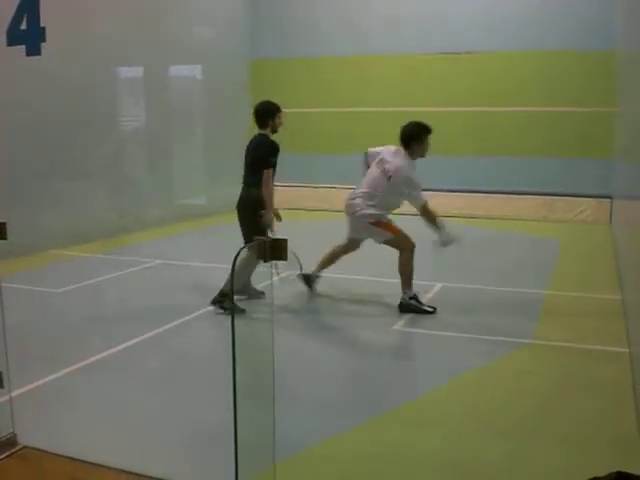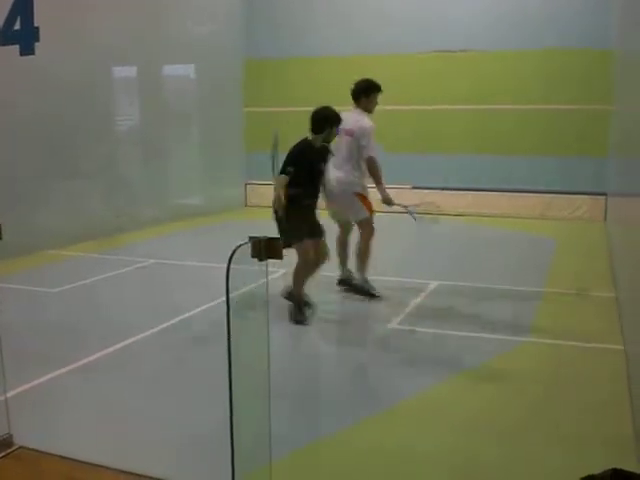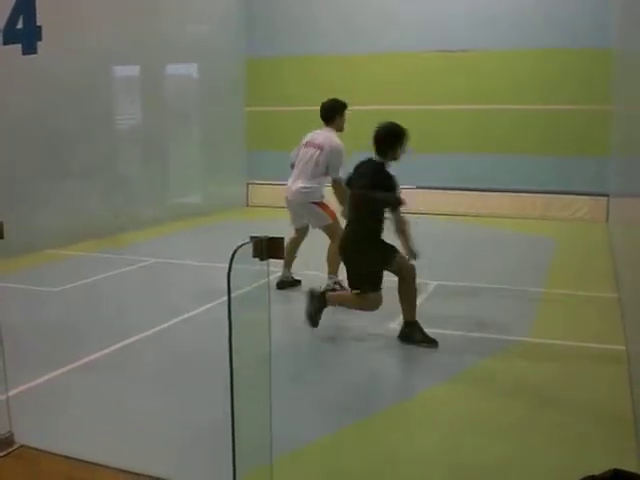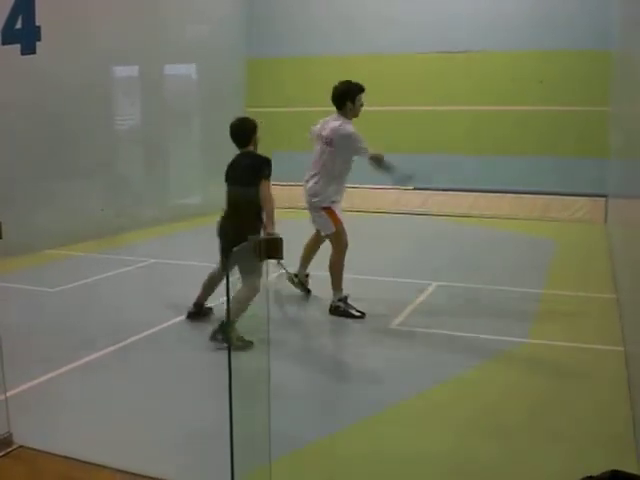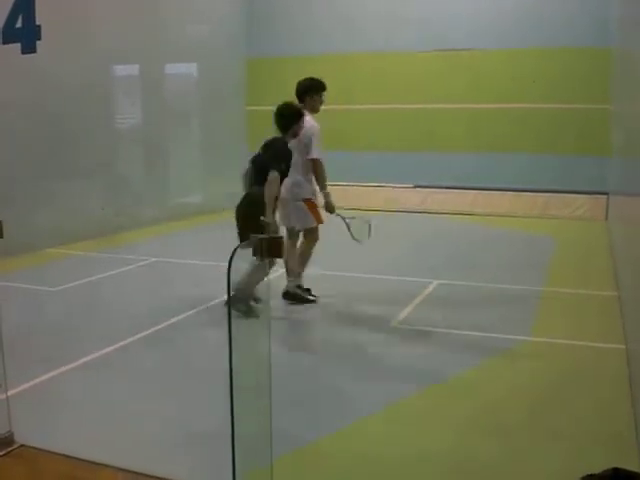
dt=0.7s
person 1, frame 1
left shoulder: (255, 143)
right shoulder: (270, 145)
right elbow: (267, 180)
left wrist: (270, 207)
right wrist: (268, 210)
left hip: (248, 202)
right hip: (254, 205)
left knee: (259, 249)
right knee: (255, 252)
left ankle: (244, 285)
right ankle: (224, 295)
person 1, frame 2
left shoulder: (323, 150)
right shoulder: (299, 151)
left elbow: (319, 180)
right elbow: (281, 181)
right wrist: (279, 199)
left hip: (308, 209)
right hip: (289, 211)
left knee: (321, 254)
right knee: (307, 255)
left ankle: (294, 291)
right ankle: (297, 304)
person 1, frame 3
left shoulder: (363, 166)
right shoulder: (385, 180)
left elbow: (346, 192)
right elbow: (398, 220)
right wrist: (408, 247)
left hip: (368, 239)
right hip: (359, 244)
left knee: (408, 270)
right knee: (371, 301)
left ankle: (409, 327)
right ankle: (321, 298)
person 1, frame 4
left shoulder: (233, 165)
right shoulder: (261, 161)
right elbow: (265, 194)
left wrist: (263, 224)
right wrist: (270, 225)
left hip: (228, 222)
right hip: (247, 226)
left knee: (223, 268)
right knee: (251, 284)
left ankle: (197, 308)
right ankle: (227, 329)
person 1, frame 5
left shoulder: (270, 144)
right shoulder: (283, 151)
left elbow: (248, 173)
right elbow: (272, 182)
right wrist: (270, 215)
left hip: (247, 207)
right hip: (256, 210)
right knee: (267, 259)
left ankle: (246, 290)
right ankle: (239, 296)
person 2, frame 1
left shoulder: (387, 152)
right shoulder: (404, 172)
left elbow: (368, 155)
right elbow: (423, 209)
right wrist: (442, 233)
left hip: (354, 203)
right hip: (367, 215)
left knee: (351, 245)
right knee: (407, 246)
left ankle: (312, 274)
right ankle: (407, 298)
person 2, frame 2
left shoulder: (341, 119)
right shoulder: (365, 124)
left elbow: (330, 150)
right elbow: (370, 160)
right wrist: (382, 190)
left hip: (332, 181)
right hip: (351, 184)
left knee: (345, 228)
right knee: (367, 230)
left ankle: (345, 274)
right ankle: (360, 280)
person 2, frame 3
left shoulder: (310, 137)
right shoulder: (335, 144)
left elbow: (293, 164)
right elbow: (336, 181)
right wrist: (346, 206)
left hip: (292, 192)
right hip: (308, 196)
left knee: (299, 233)
right knee: (337, 235)
left ankle: (285, 276)
right ankle: (333, 283)
person 2, frame 4
left shoulder: (325, 123)
right shoulder: (347, 132)
left elbow: (313, 135)
right elbow: (373, 157)
right wrist: (388, 167)
left hip: (315, 190)
right hip: (323, 196)
left knee: (320, 235)
right knee: (341, 245)
left ankle: (300, 274)
right ankle: (338, 301)
person 2, frame 5
right shoulder: (310, 125)
right elbow: (315, 163)
right wrist: (326, 194)
left hip: (284, 188)
right hip: (300, 190)
left knee: (291, 237)
right knee: (311, 236)
left ankle: (291, 284)
right ankle: (296, 284)
